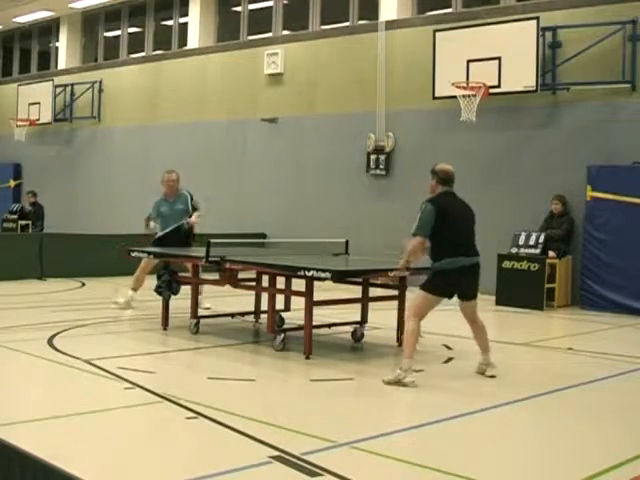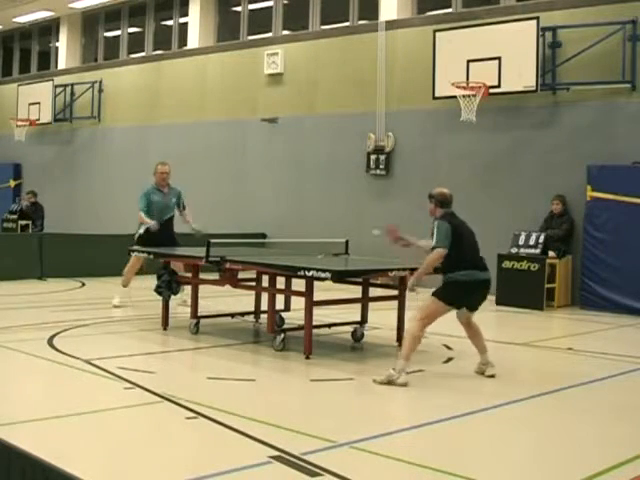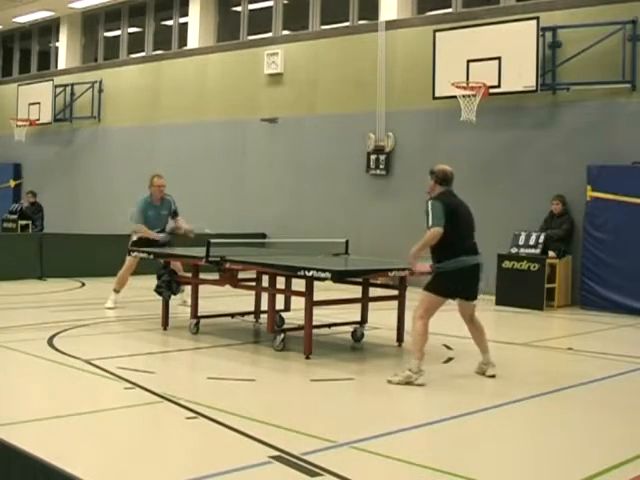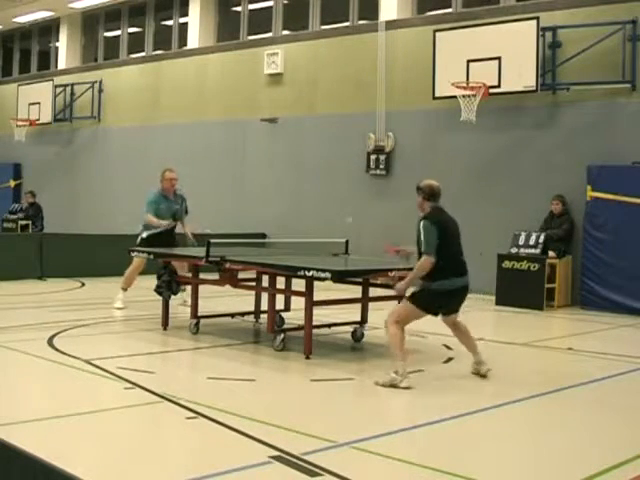
dt=0.4s
person 1, frame 1
left shoulder: (432, 204)
right shoulder: (465, 207)
left elbow: (418, 241)
left wrist: (404, 261)
right wrist: (429, 247)
left hip: (446, 270)
right hip: (471, 267)
left knee: (413, 315)
right knee: (472, 316)
left ankle: (405, 370)
right ankle: (487, 363)
person 1, frame 2
left shoulder: (442, 222)
right shoulder: (460, 224)
left elbow: (439, 252)
right elbow: (436, 246)
left wrist: (416, 276)
right wrist: (410, 241)
left hip: (462, 281)
right hip: (483, 282)
left knee: (419, 320)
right knee: (466, 320)
left ankle: (399, 370)
right ankle: (486, 364)
person 1, frame 3
left shoulder: (436, 201)
right shoulder: (460, 204)
left elbow: (436, 231)
left wrist: (415, 250)
left hip: (451, 269)
right hip: (472, 266)
left knee: (421, 315)
right knee: (469, 316)
left ankle: (414, 371)
right ankle: (487, 363)
person 1, frame 4
left shoulder: (427, 221)
right shoulder: (449, 220)
left elbow: (429, 260)
left wrist: (406, 282)
left hip: (439, 287)
right hip: (460, 285)
left knee: (394, 321)
right knee: (452, 322)
left ankle: (400, 374)
right ankle: (480, 363)
person 2, frame 1
left shoulder: (186, 196)
right shoulder: (159, 203)
left elbow: (197, 213)
right elbow: (154, 223)
left wrist: (193, 220)
right wrist: (151, 226)
left hip: (182, 241)
right hip: (163, 240)
right knee: (144, 267)
right ankle: (129, 298)
person 2, frame 2
left shoulder: (176, 192)
right shoulder: (148, 192)
left elbow: (183, 211)
right elbow: (140, 213)
left wrist: (191, 224)
right wrist: (148, 222)
left hip: (167, 234)
right hip: (148, 233)
left knee: (178, 264)
right knee: (134, 263)
left ankle: (182, 296)
right ankle: (119, 295)
person 2, frame 3
left shoulder: (169, 201)
right shoulder: (143, 204)
left elbow: (176, 218)
right elbow: (138, 227)
left wrist: (185, 227)
right wrist: (157, 236)
left hip: (161, 239)
right hip: (142, 239)
left knee: (177, 267)
right knee: (128, 267)
left ankle: (183, 297)
right ankle: (113, 298)
person 2, frame 4
left shoulder: (181, 198)
right shoulder: (155, 197)
left elbow: (183, 217)
right elbow: (148, 218)
left wrist: (187, 232)
right wrist: (162, 223)
left hip: (168, 237)
right hip: (149, 236)
left knee: (182, 265)
right knee: (137, 265)
left ankle: (184, 297)
right ankle: (120, 297)
